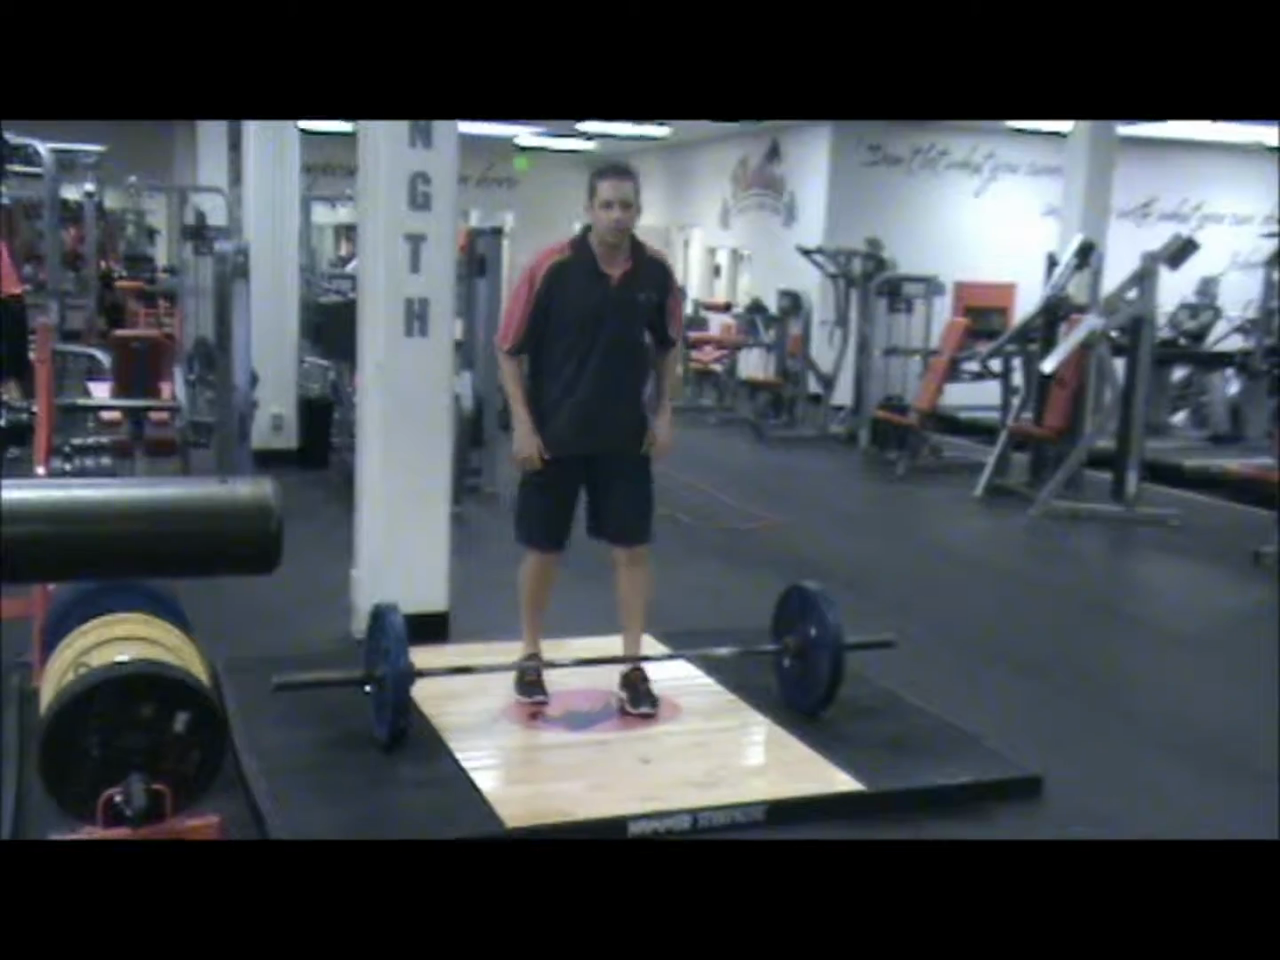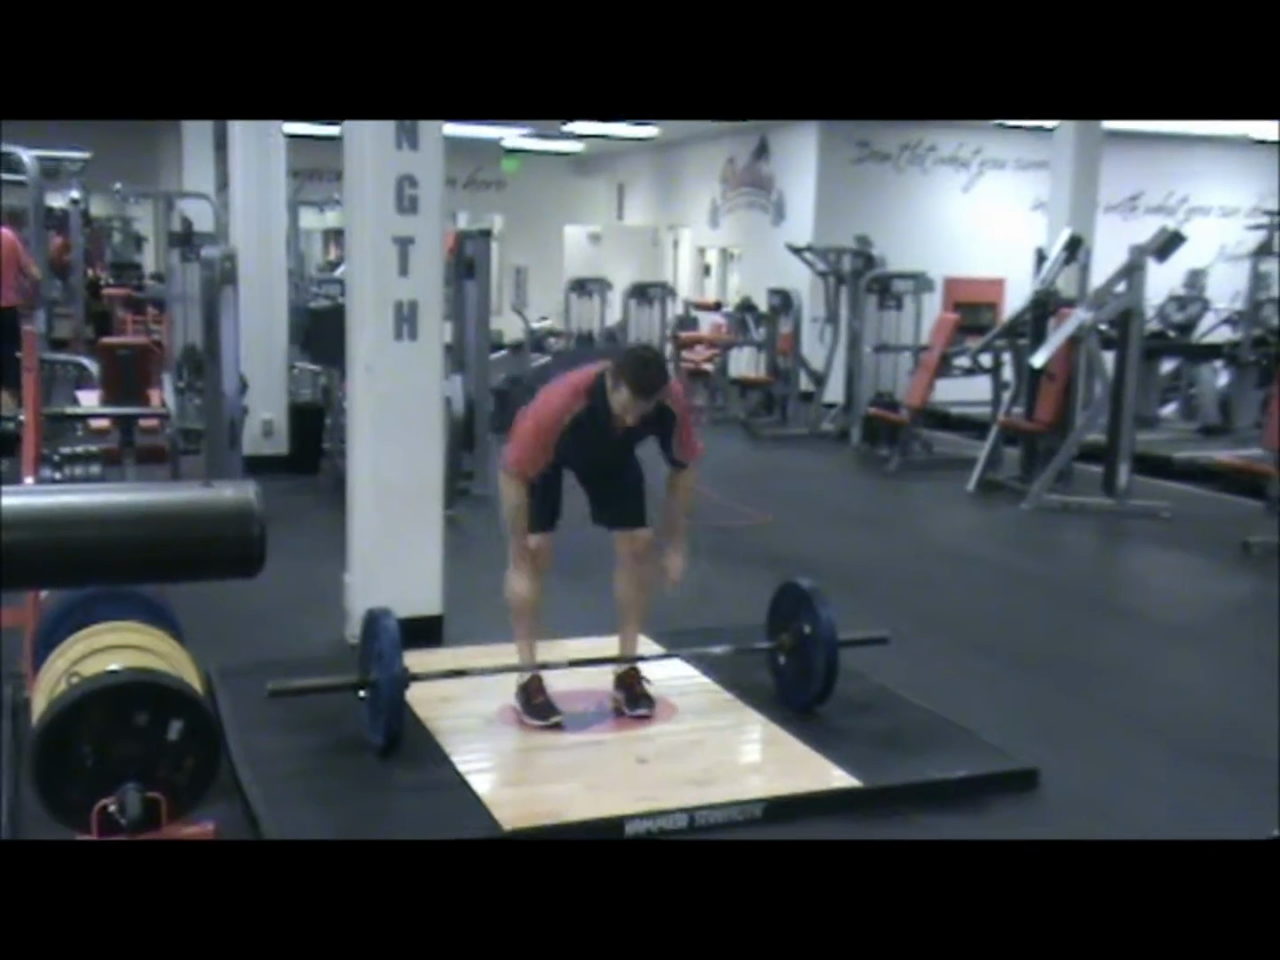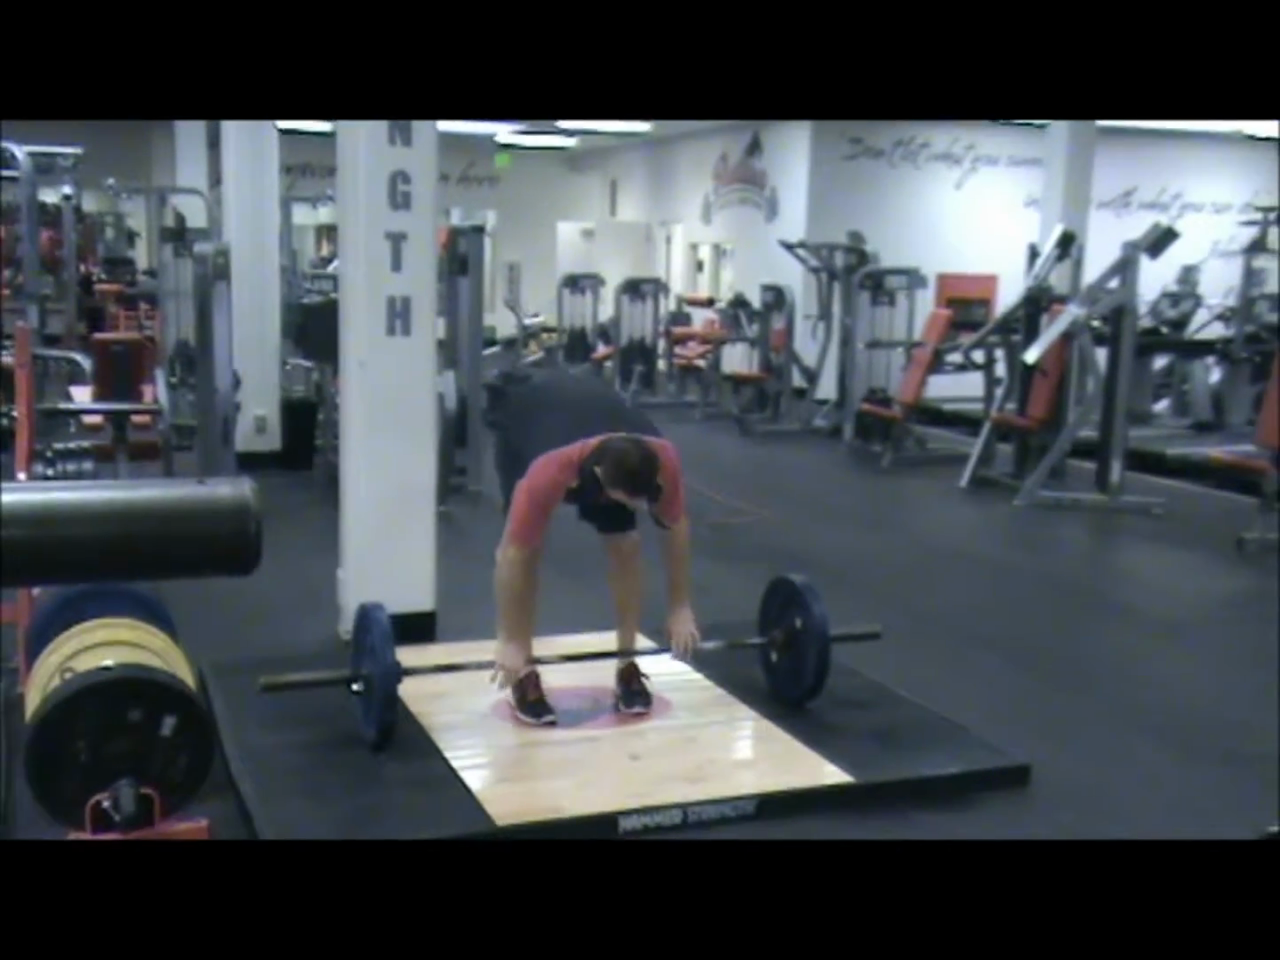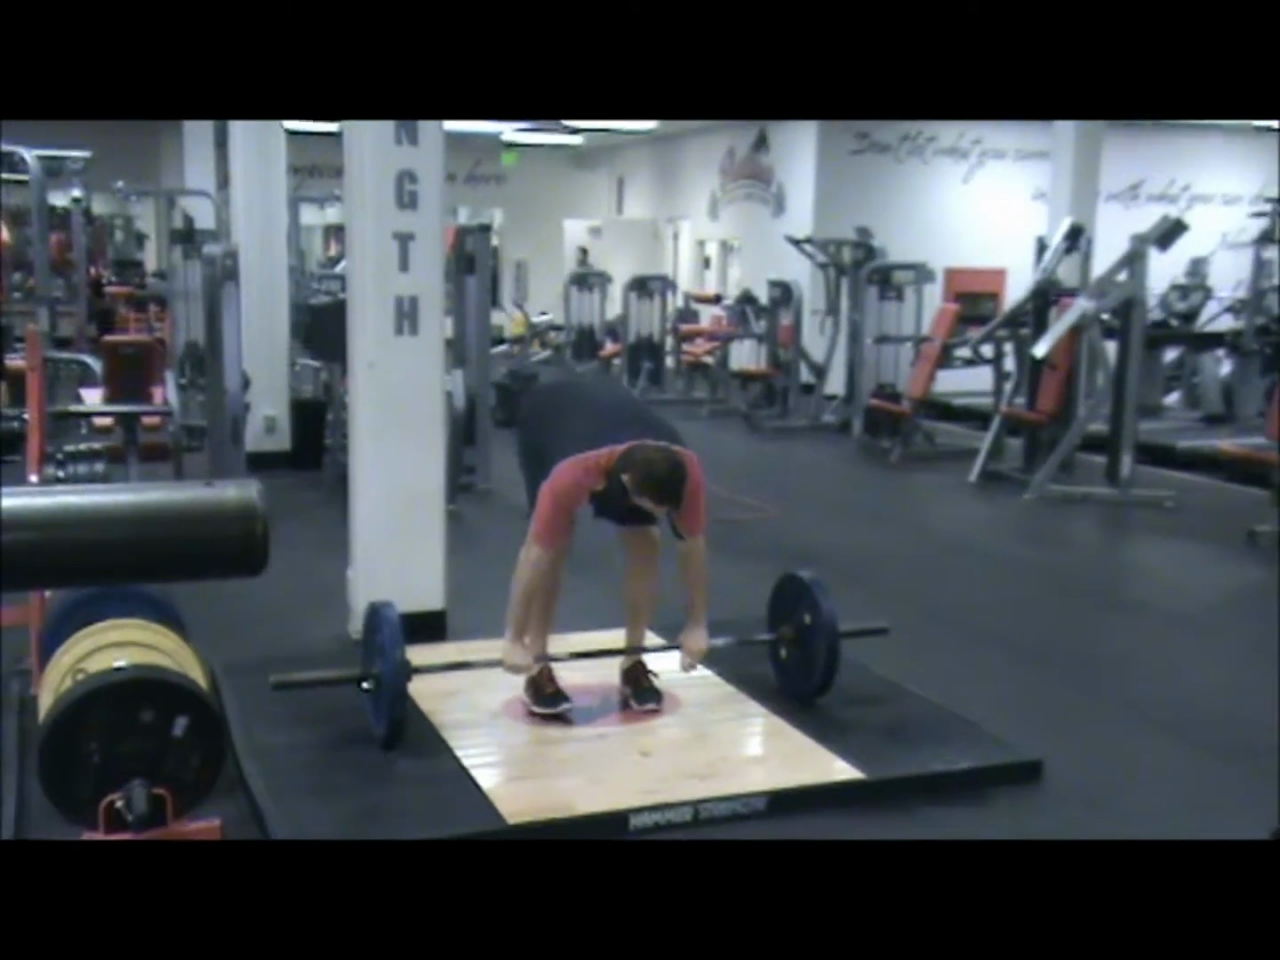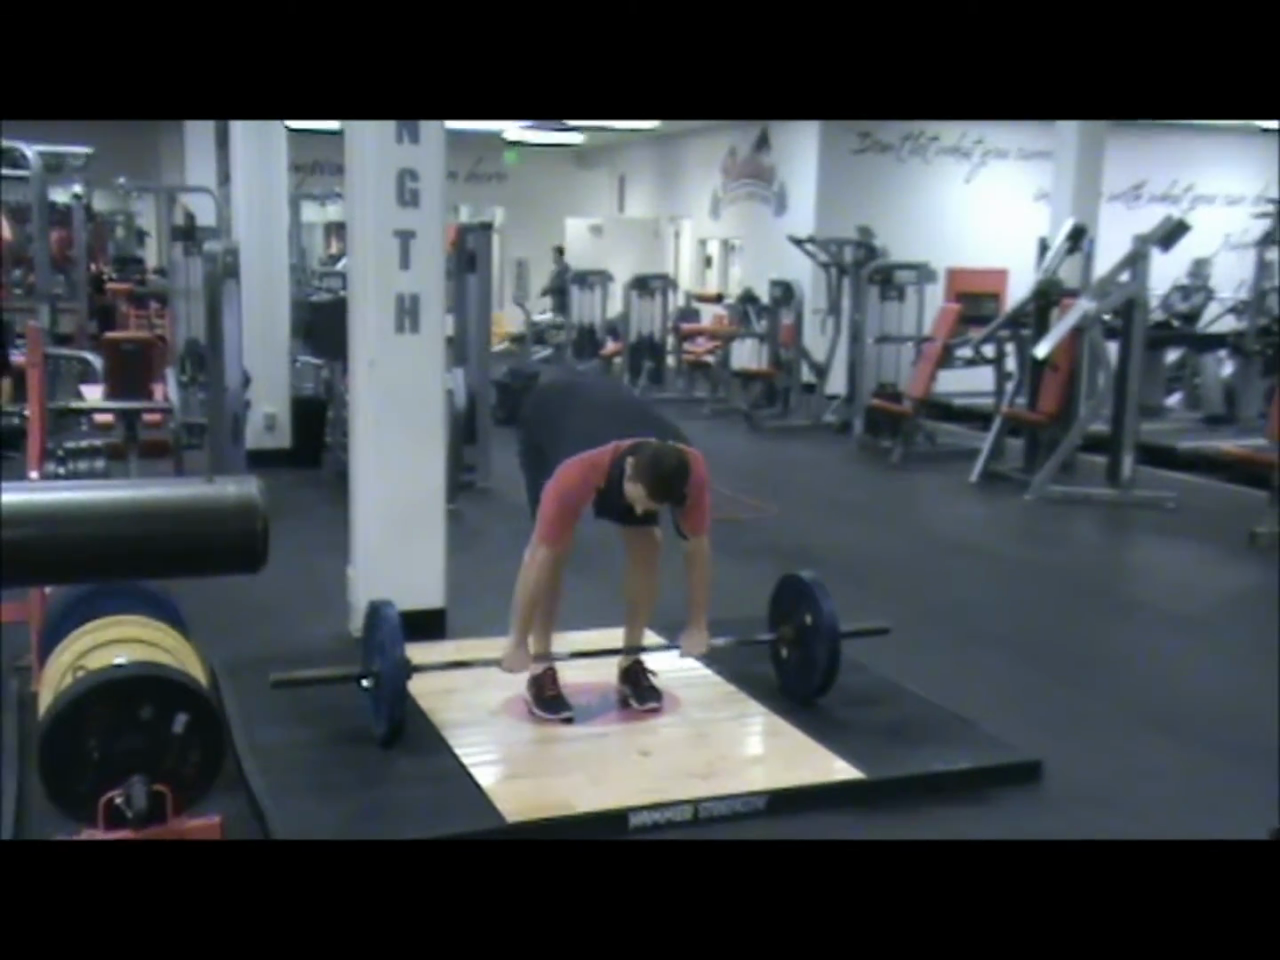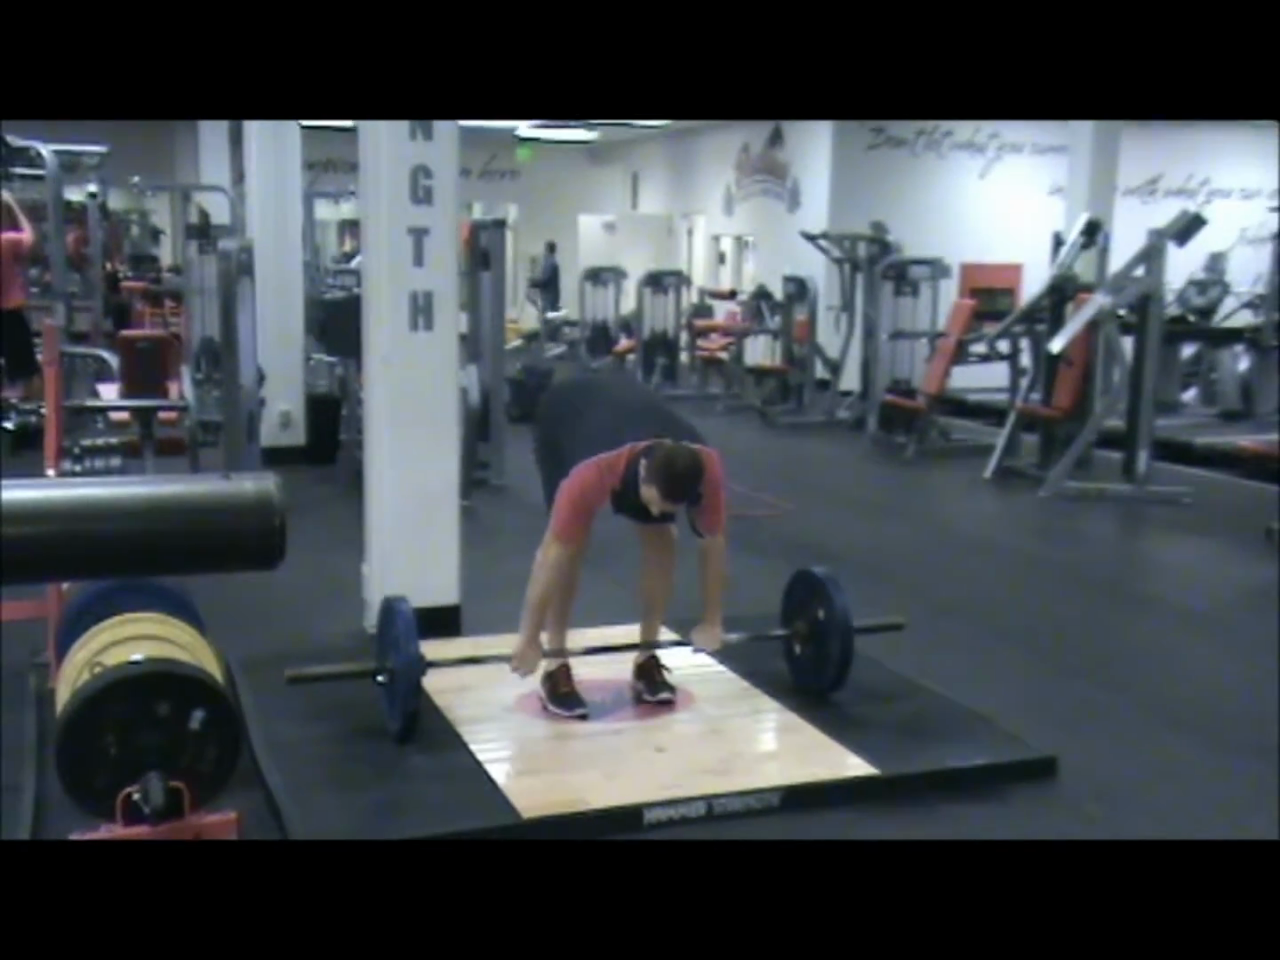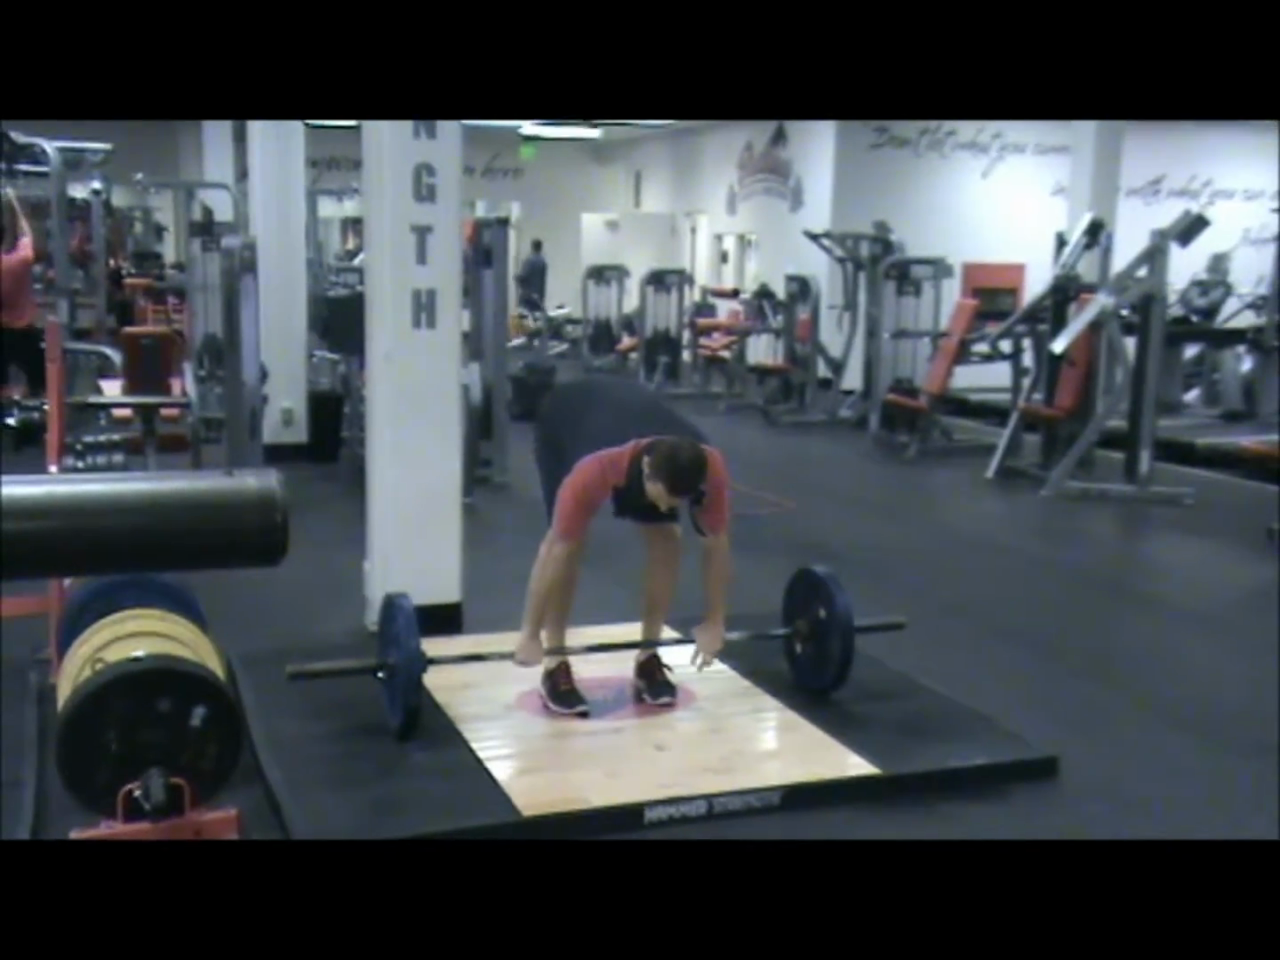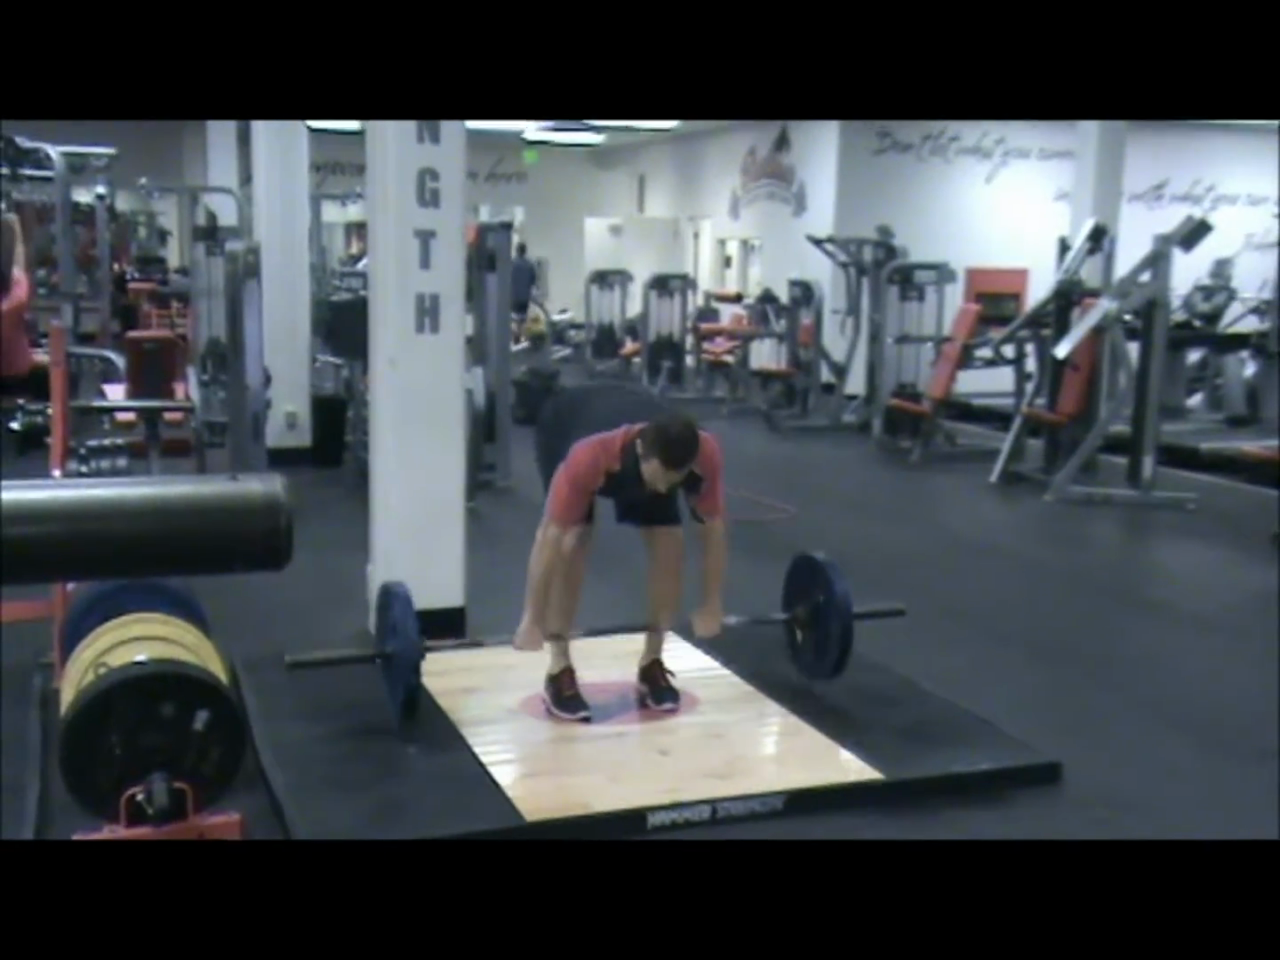
dt=0.5s
person 1, frame 1
left shoulder: (655, 271)
right shoulder: (549, 268)
left elbow: (667, 345)
right elbow: (507, 350)
left wrist: (663, 410)
right wrist: (522, 426)
left hip: (624, 437)
right hip: (553, 438)
left knee: (633, 550)
right knee: (542, 553)
left ankle: (632, 668)
right ankle: (529, 660)
person 1, frame 2
left shoulder: (673, 401)
right shoulder: (559, 402)
left elbow: (683, 465)
right elbow: (512, 474)
left wrist: (675, 545)
right wrist: (516, 565)
left hip: (610, 452)
right hip: (537, 453)
left knee: (636, 542)
right knee: (536, 545)
left ankle: (626, 669)
right ankle: (528, 678)
person 1, frame 3
left shoulder: (662, 460)
right shoulder: (551, 471)
left elbow: (676, 528)
right elbow: (510, 554)
left wrist: (680, 607)
right wrist: (506, 642)
left knee: (625, 546)
right knee: (528, 548)
left ankle: (627, 666)
right ankle: (525, 674)
person 1, frame 4
left shoulder: (685, 469)
right shoulder: (574, 473)
left elbow: (692, 544)
right elbow: (534, 553)
left wrist: (696, 625)
right wrist: (514, 640)
left knee: (646, 542)
right knee: (554, 546)
left ankle: (633, 664)
right ankle: (538, 673)
person 1, frame 5
left shoulder: (690, 469)
right shoulder: (578, 471)
left elbow: (697, 543)
right elbow: (539, 555)
left wrist: (697, 626)
right wrist: (517, 642)
left knee: (647, 543)
right knee: (555, 547)
left ankle: (631, 663)
right ankle: (541, 672)
person 1, frame 6
left shoulder: (706, 468)
right shoulder: (594, 472)
left elbow: (713, 541)
right elbow: (552, 553)
left wrist: (712, 622)
right wrist: (528, 640)
left knee: (663, 540)
right knee: (571, 545)
left ankle: (647, 660)
right ankle: (555, 669)
person 1, frame 7
left shoulder: (710, 469)
right shoulder: (595, 470)
left elbow: (717, 541)
right elbow: (554, 550)
left wrist: (714, 622)
right wrist: (530, 634)
right hip: (562, 418)
left knee: (667, 540)
right knee: (570, 543)
left ankle: (648, 659)
right ankle: (555, 667)
person 1, frame 8
left shoulder: (704, 454)
right shoulder: (589, 456)
left elbow: (712, 526)
right elbow: (550, 535)
left wrist: (711, 606)
right wrist: (533, 620)
right hip: (561, 426)
left knee: (669, 542)
right knee: (574, 541)
left ankle: (651, 666)
right ankle: (559, 673)
